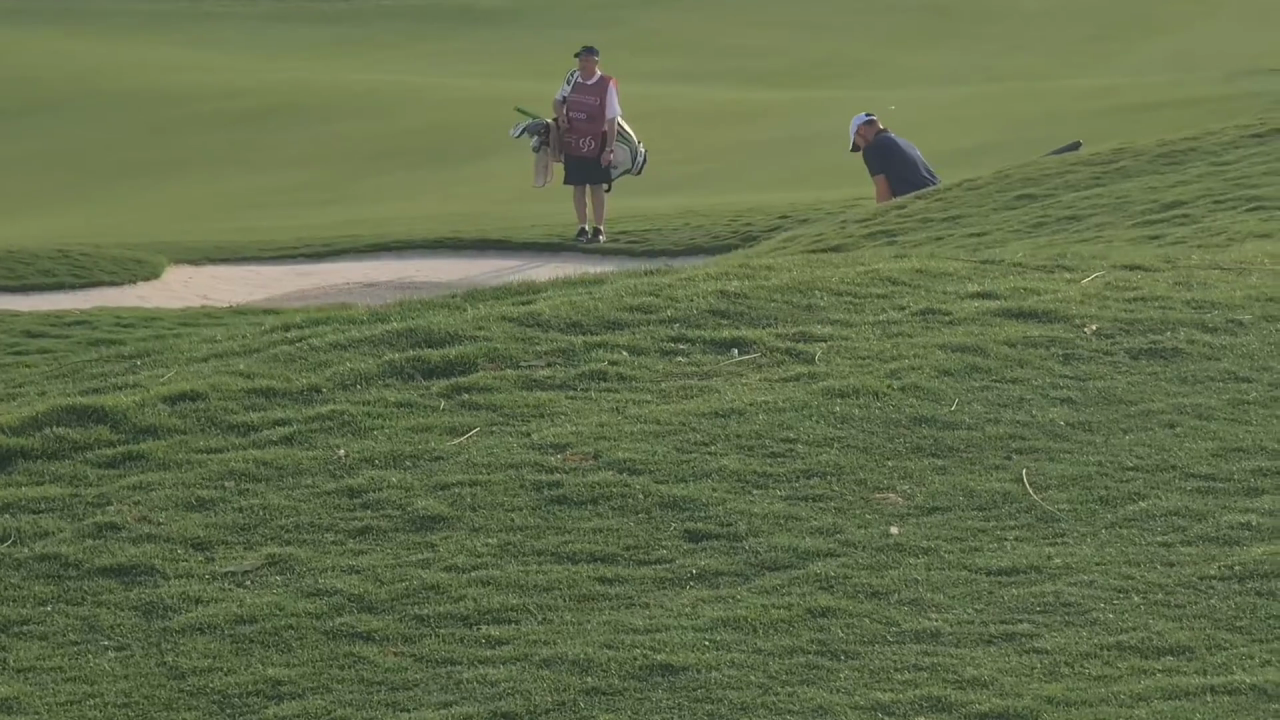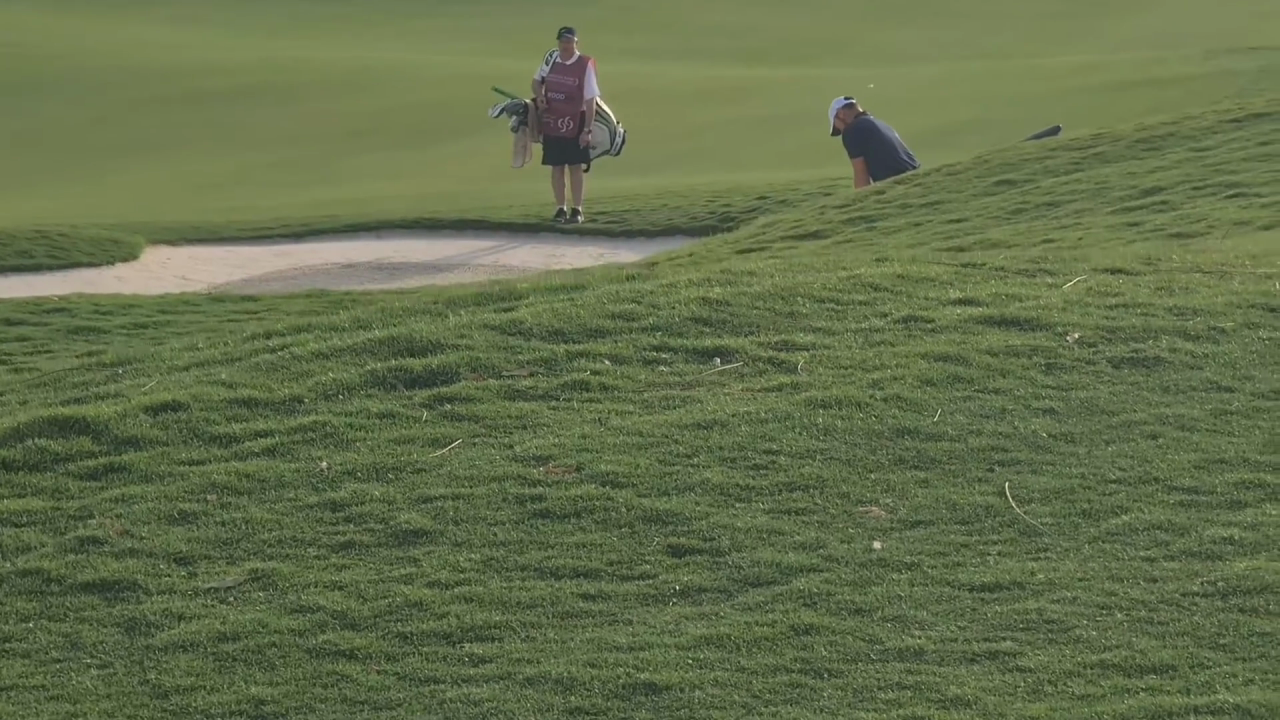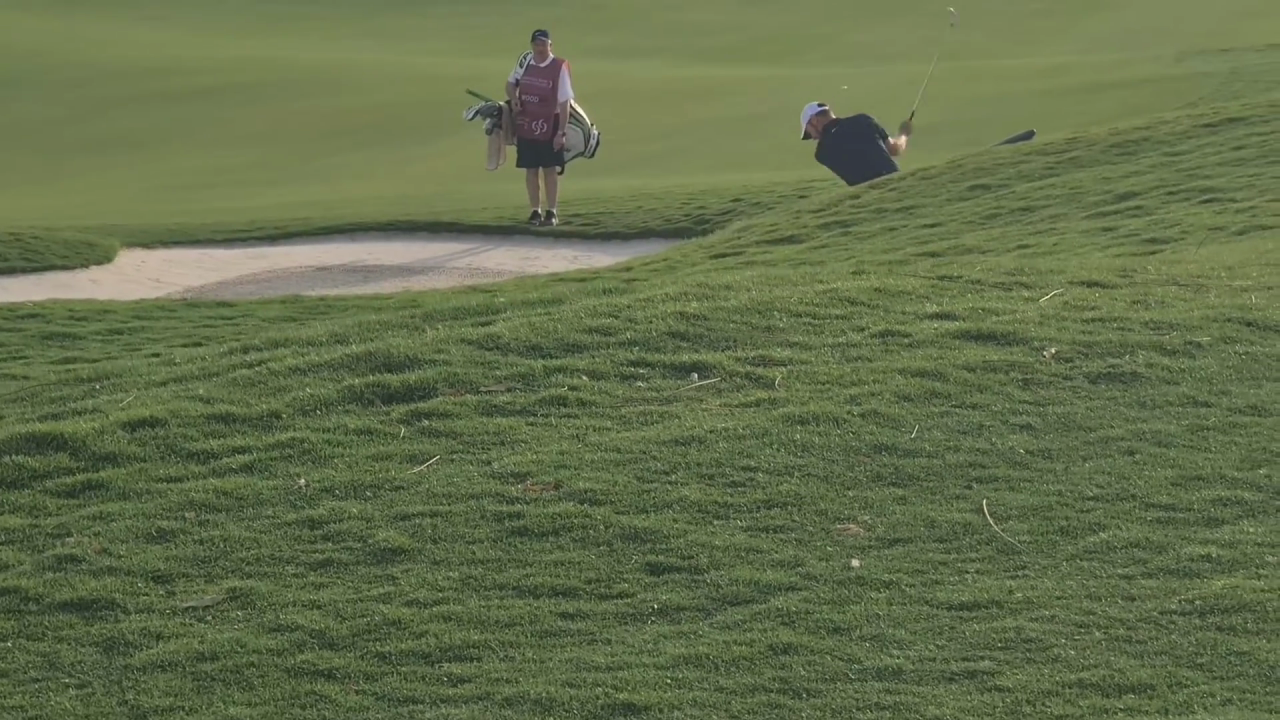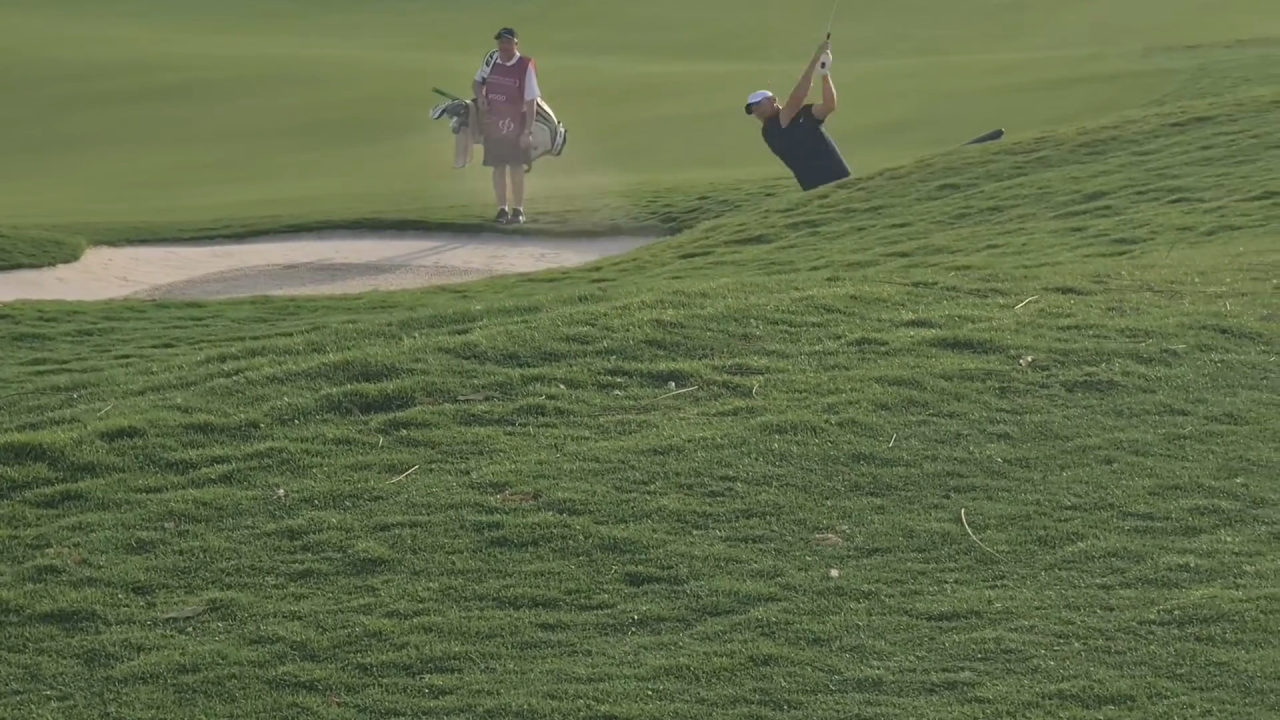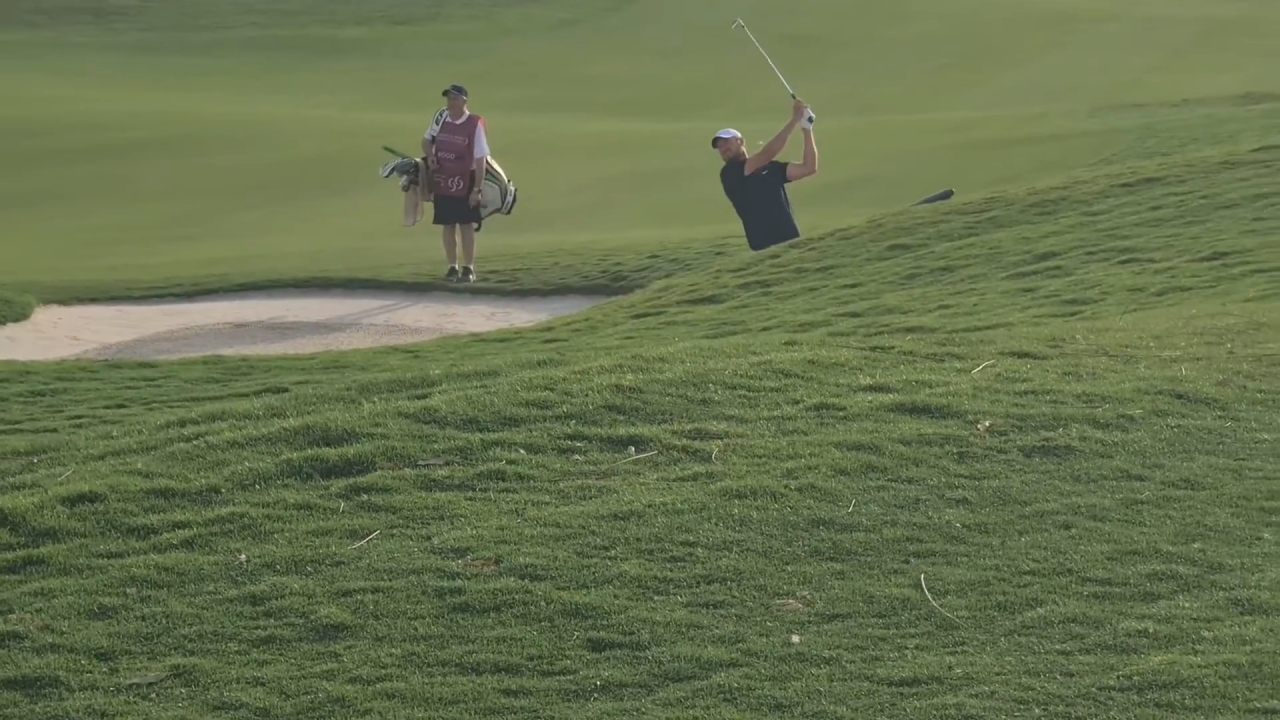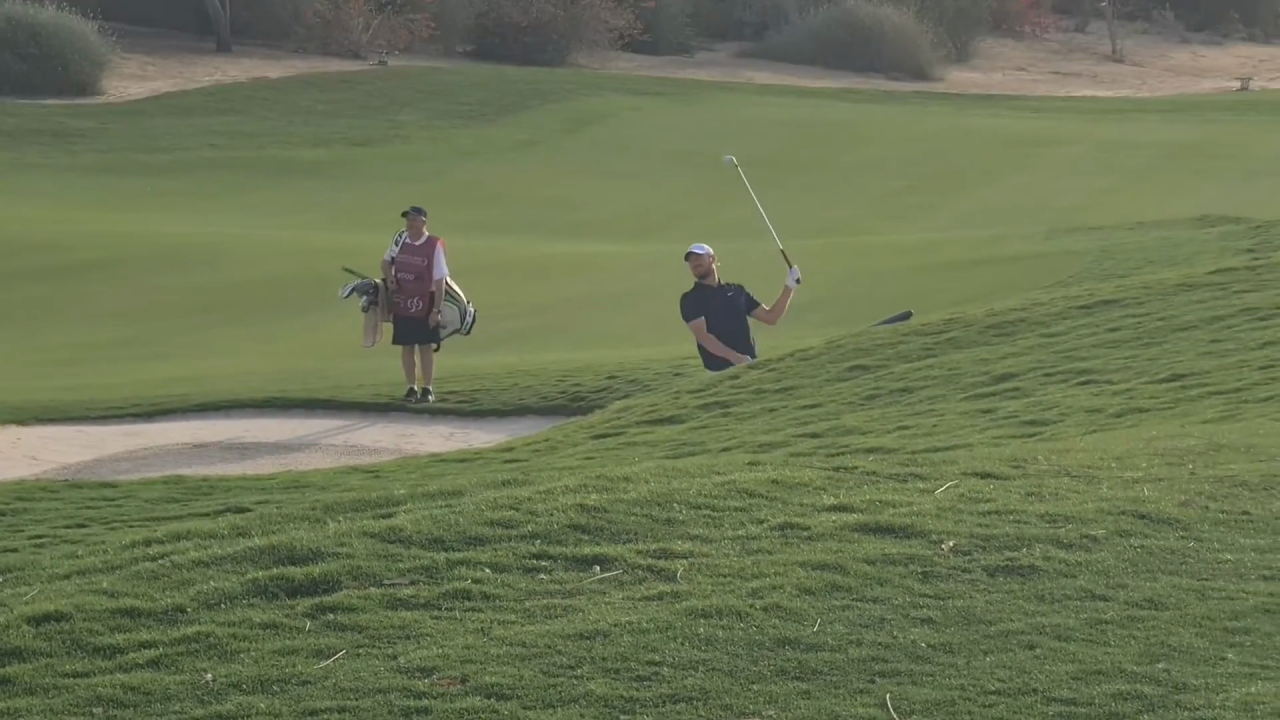
dt=0.7s
person 1, frame 1
left shoulder: (607, 84)
right shoulder: (572, 78)
left elbow: (612, 119)
right elbow: (558, 101)
left wrist: (609, 149)
right wrist: (560, 115)
left hip: (595, 143)
right hip: (572, 142)
left knee: (596, 187)
right knee: (578, 187)
left ankle: (599, 229)
right ankle: (583, 228)
person 1, frame 2
left shoulder: (586, 64)
right shoulder: (551, 58)
left elbow: (590, 100)
right elbow: (537, 81)
left wrist: (587, 129)
right wrist: (539, 95)
left hip: (574, 123)
right hip: (551, 122)
left knee: (575, 167)
right knee: (556, 167)
left ankle: (577, 210)
right ankle: (561, 209)
person 1, frame 3
left shoulder: (559, 66)
right shoulder: (525, 60)
left elbow: (564, 102)
right elbow: (511, 83)
left wrist: (561, 132)
right wrist: (513, 97)
left hip: (548, 125)
right hip: (525, 124)
left knee: (549, 169)
right knee: (531, 170)
left ankle: (552, 212)
right ankle: (535, 211)
person 1, frame 4
left shoulder: (526, 65)
right shoulder: (491, 59)
left elbow: (531, 100)
right elbow: (477, 81)
left wrist: (528, 131)
right wrist: (480, 97)
left hip: (515, 124)
right hip: (492, 123)
left knee: (516, 168)
right knee: (497, 168)
left ankle: (518, 210)
right ankle: (502, 209)
person 1, frame 5
left shoulder: (475, 124)
right shoulder: (441, 118)
left elbow: (480, 159)
right elbow: (427, 139)
left wrist: (477, 189)
right wrist: (429, 155)
left hip: (464, 182)
right hip: (442, 181)
left knee: (466, 226)
right knee: (447, 226)
left ankle: (468, 268)
right ankle: (453, 267)
person 1, frame 6
left shoulder: (434, 245)
right shoulder: (400, 238)
left elbow: (439, 279)
right elbow: (387, 261)
left wrist: (436, 309)
right wrist: (389, 277)
left hip: (423, 303)
right hip: (401, 302)
left knee: (425, 347)
right knee: (406, 346)
left ankle: (427, 389)
right ankle: (411, 388)
